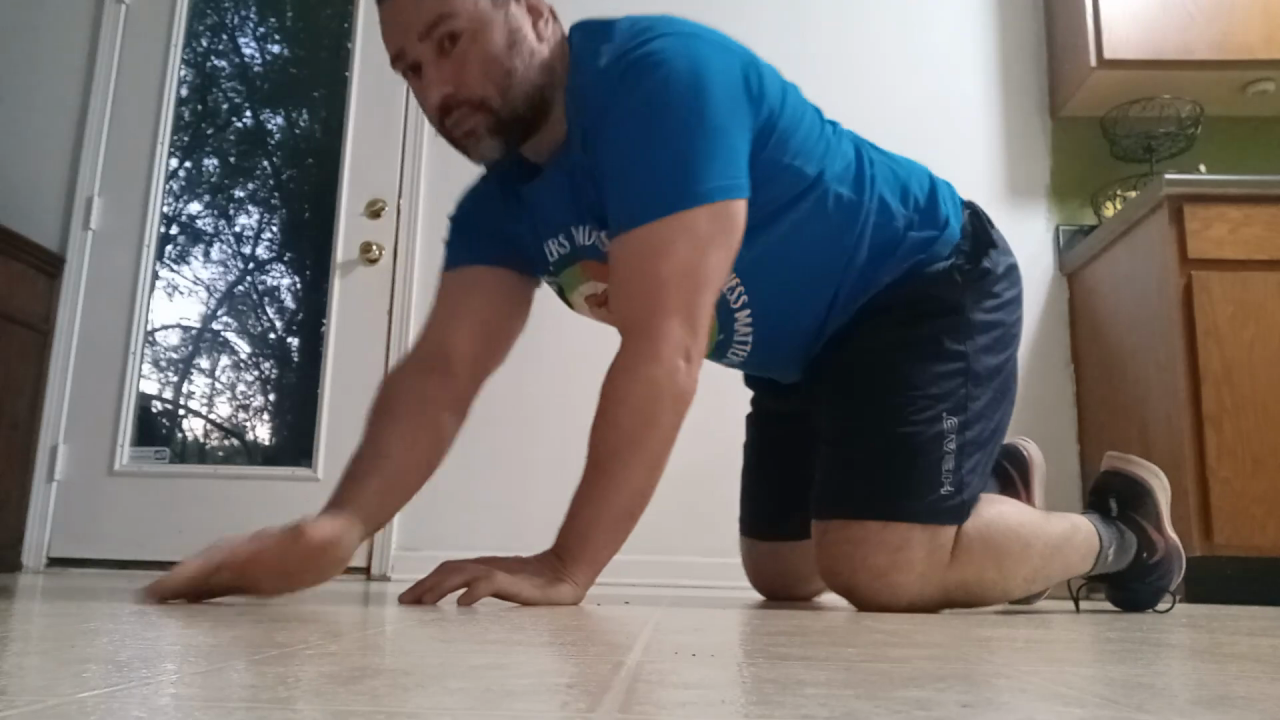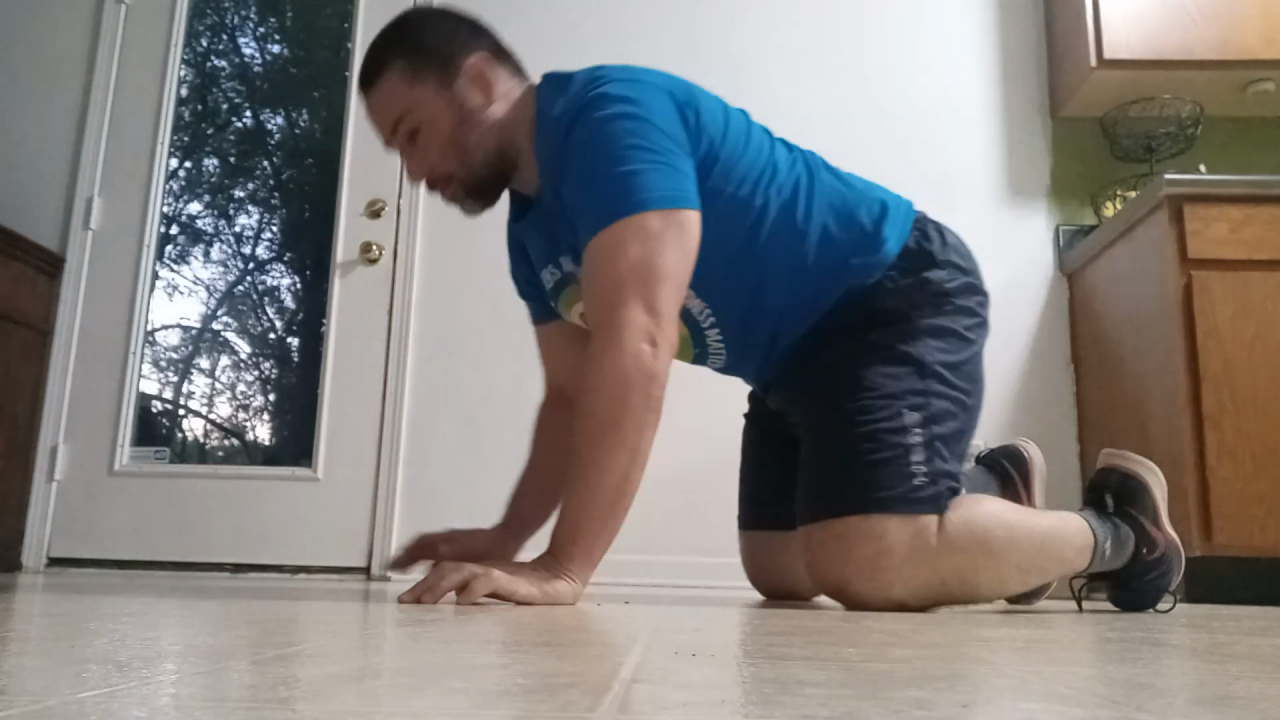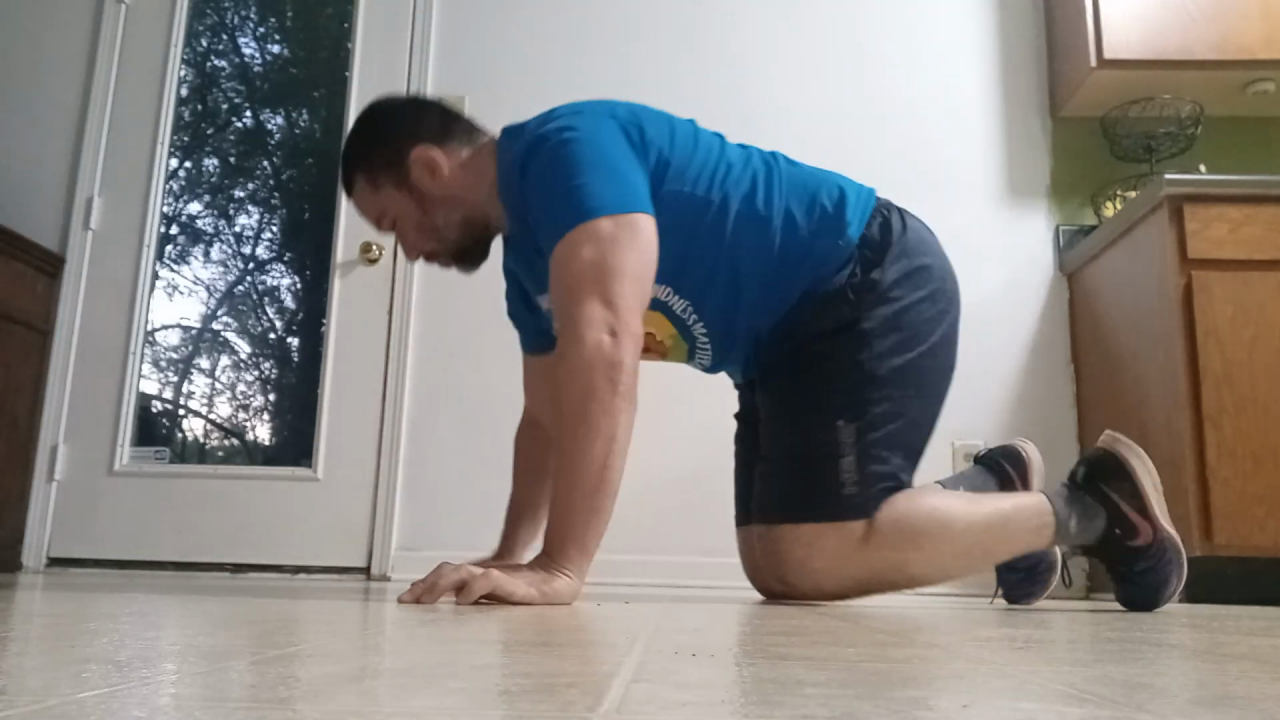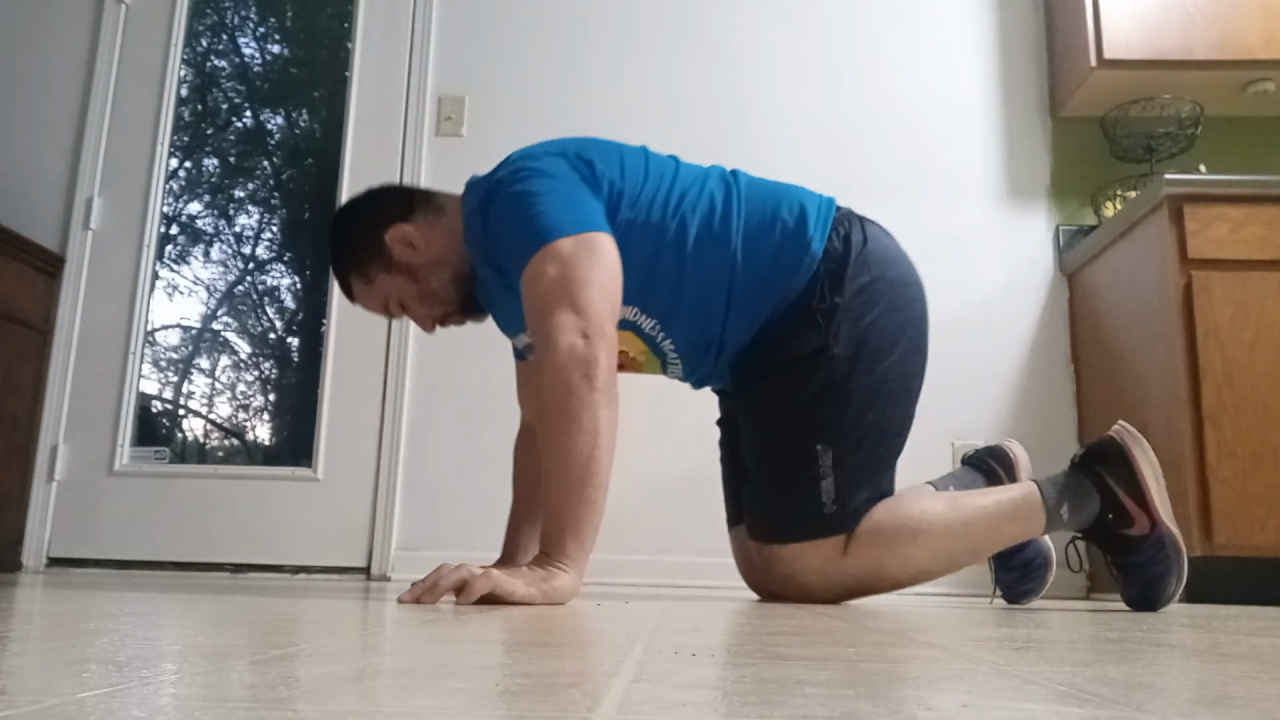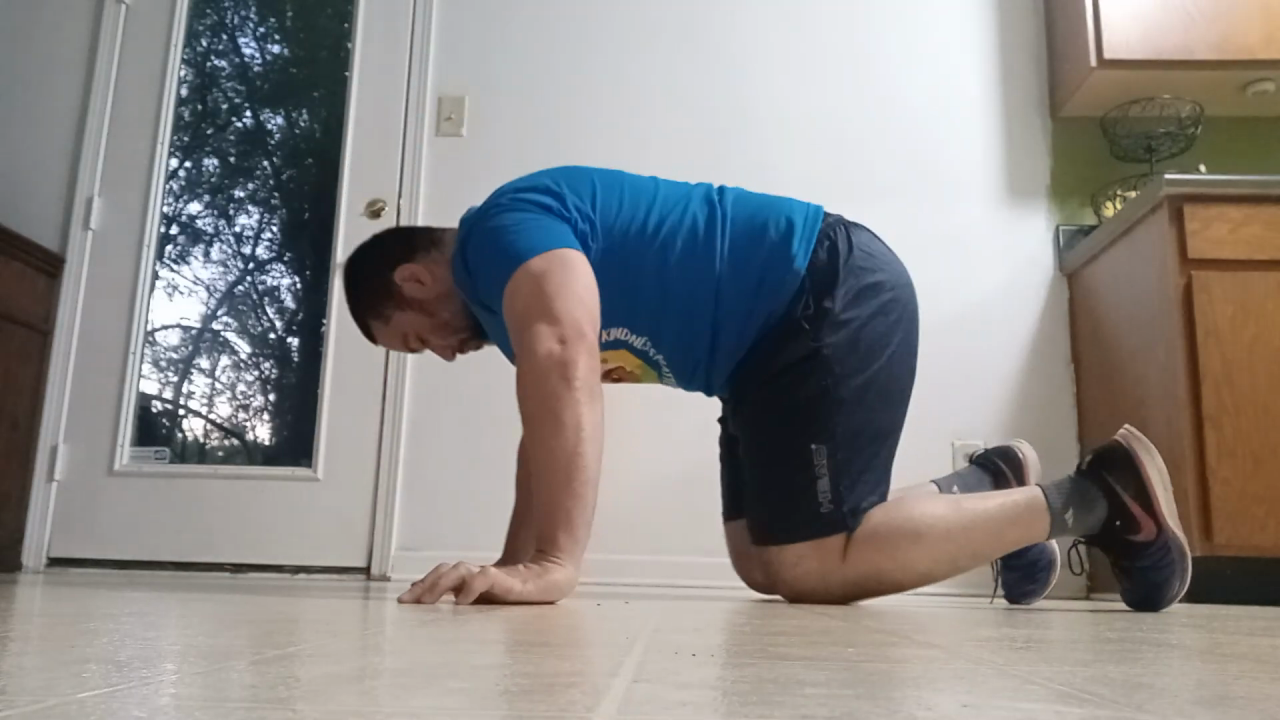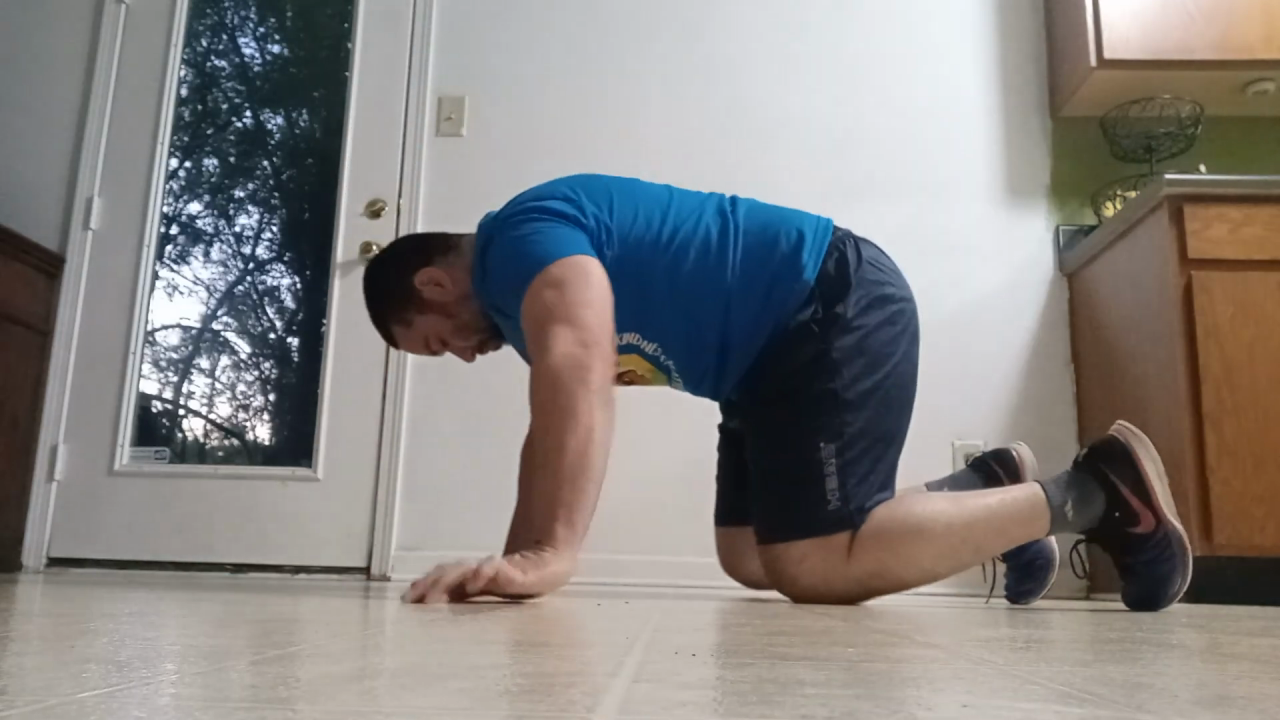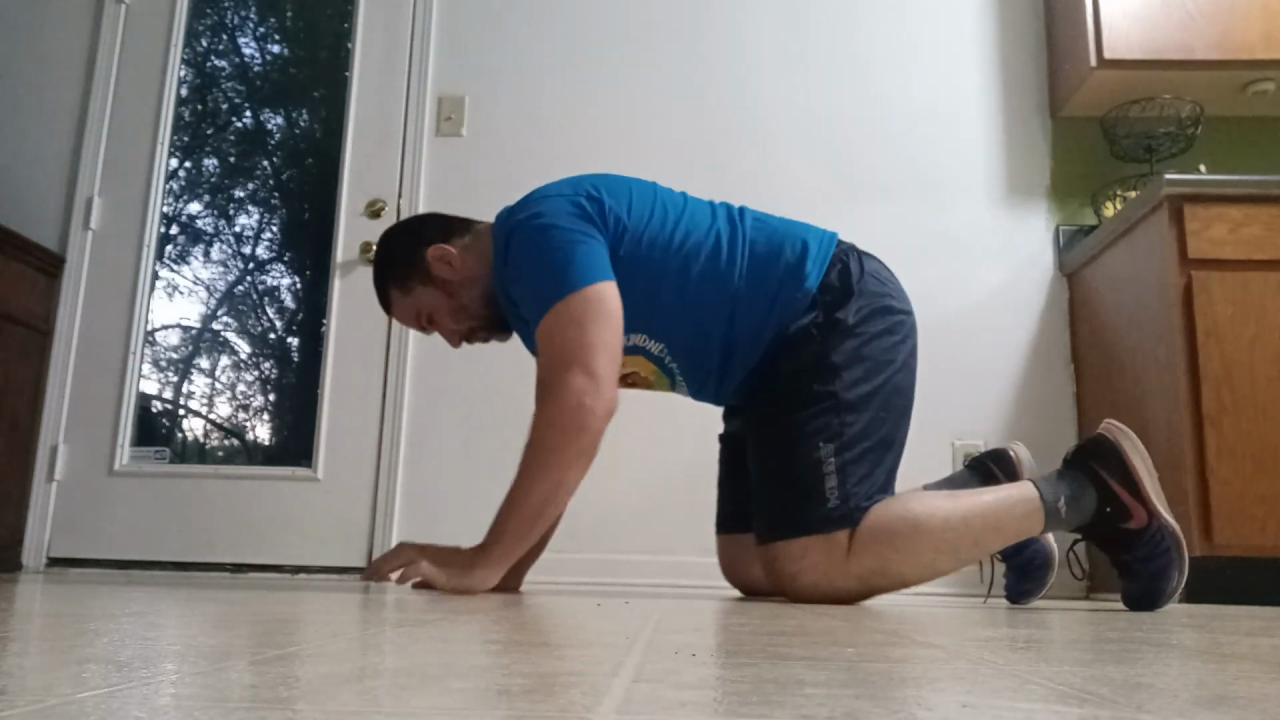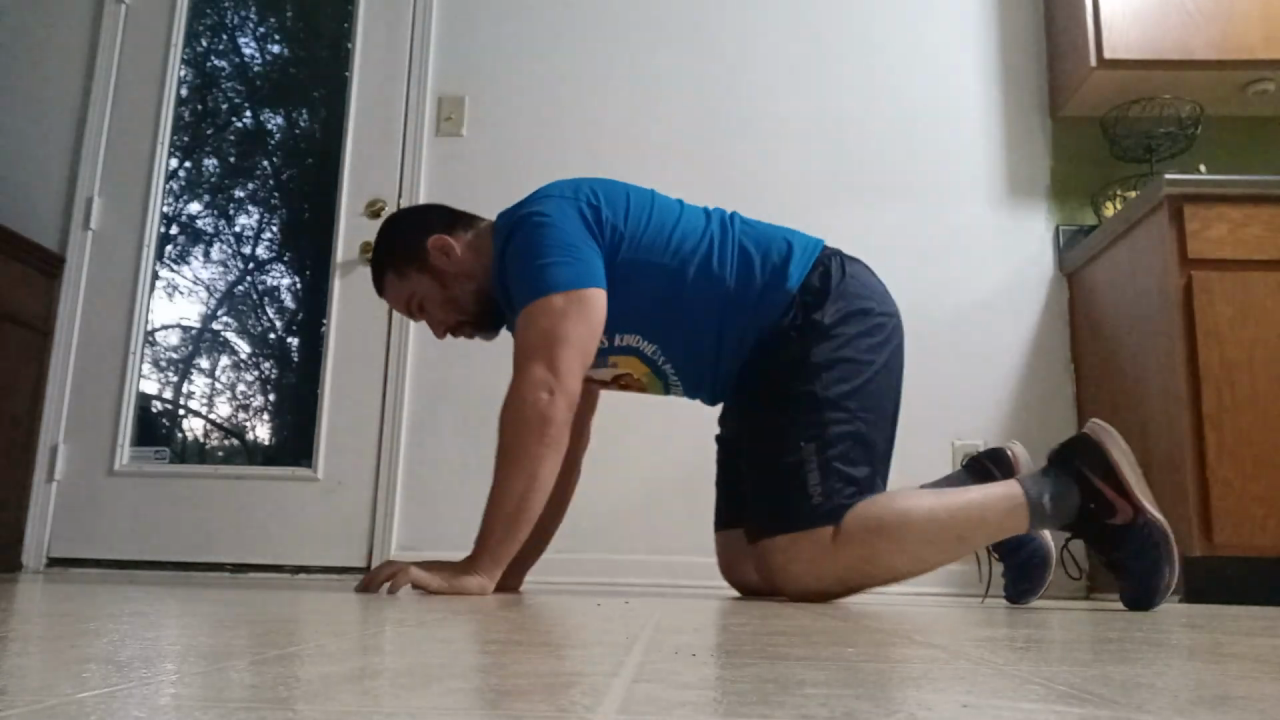
dt=0.3s
person 1, frame 1
right shoulder: (502, 200)
left elbow: (659, 348)
right elbow: (443, 370)
left wrist: (561, 567)
right wrist: (337, 526)
left hip: (934, 287)
right hip: (804, 347)
left knee: (878, 565)
right knee: (783, 574)
left ankle: (1115, 525)
right ankle: (986, 482)
person 1, frame 2
left shoulder: (608, 116)
right shoulder: (531, 235)
left elbow: (636, 342)
right elbow: (574, 402)
left wrist: (565, 568)
right wrist: (507, 535)
left hip: (900, 301)
right hip: (796, 360)
left knee: (874, 563)
right knee: (780, 573)
left ankle: (1117, 529)
right ankle: (991, 486)
person 1, frame 3
left shoulder: (560, 152)
right shoulder: (526, 257)
left elbow: (604, 351)
right elbow: (549, 419)
left wrist: (560, 569)
right wrist: (507, 559)
left hip: (874, 285)
right hip: (792, 336)
left knee: (814, 557)
right knee: (775, 568)
left ankle: (1092, 502)
right ankle: (993, 486)
person 1, frame 4
left shoulder: (519, 198)
right shoulder: (508, 275)
left elbow: (580, 358)
right elbow: (545, 425)
left wrist: (558, 567)
right wrist: (511, 563)
left hip: (844, 297)
right hip: (776, 340)
left knee: (808, 562)
right knee: (767, 568)
left ankle: (1088, 491)
right ankle: (984, 486)
person 1, frame 5
left shoulder: (502, 232)
right shoulder: (513, 286)
left elbow: (561, 368)
right elbow: (550, 423)
left wrist: (554, 562)
right wrist: (514, 563)
left hip: (833, 297)
right hip: (779, 332)
left knee: (810, 563)
right knee: (760, 561)
left ankle: (1096, 497)
right ankle: (987, 484)
person 1, frame 6
left shoulder: (519, 239)
right shoulder: (527, 286)
left elbow: (577, 366)
right elbow: (554, 428)
left wrist: (553, 552)
right wrist: (513, 564)
left hip: (838, 307)
right hip: (782, 342)
left knee: (815, 566)
right knee: (749, 559)
left ankle: (1091, 491)
right ankle: (988, 486)
person 1, frame 7
left shoulder: (541, 234)
right shoulder: (531, 291)
left elbow: (581, 404)
right elbow: (561, 429)
left wrist: (484, 564)
right wrist: (509, 570)
left hip: (839, 320)
right hip: (783, 356)
left knee: (817, 565)
right knee: (752, 567)
left ankle: (1083, 489)
right ankle: (987, 487)
person 1, frame 8
left shoulder: (539, 232)
right shoulder: (533, 291)
left elbow: (543, 404)
right elbow: (561, 446)
left wrist: (481, 570)
right wrist: (510, 573)
left hip: (825, 319)
right hip: (778, 354)
left knee: (804, 563)
right knee: (750, 568)
left ankle: (1069, 487)
right ankle: (985, 488)
